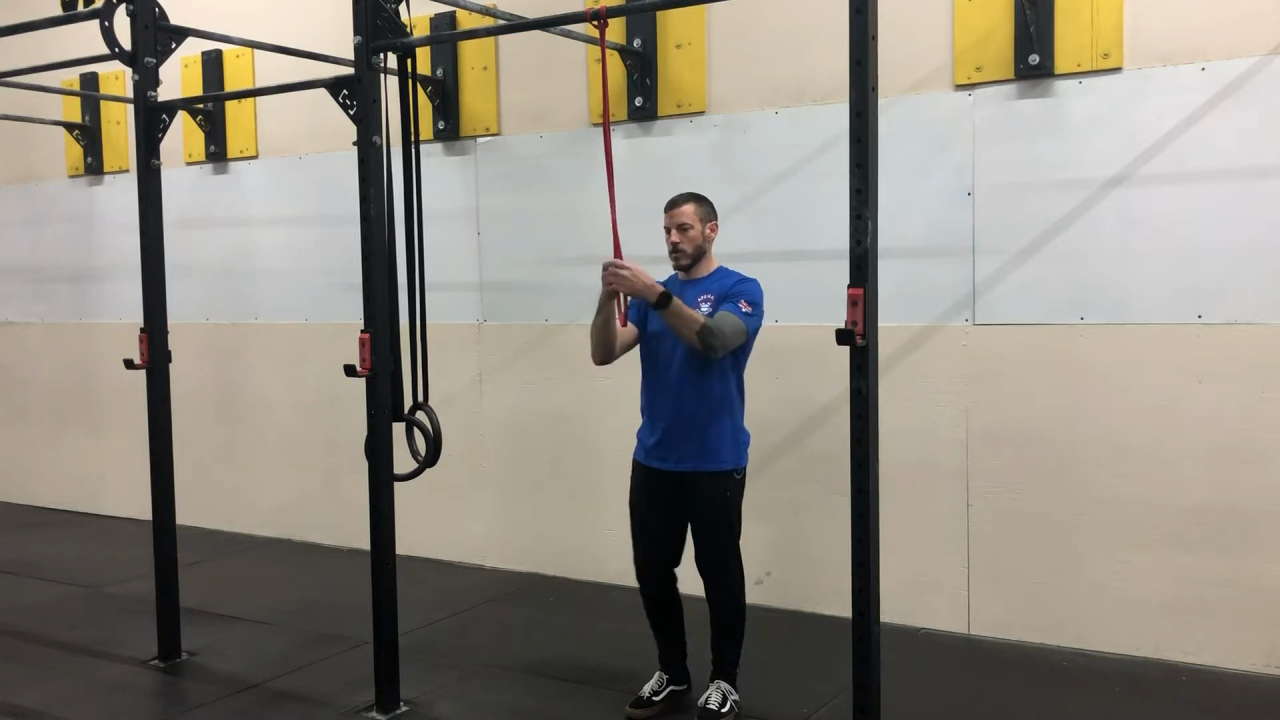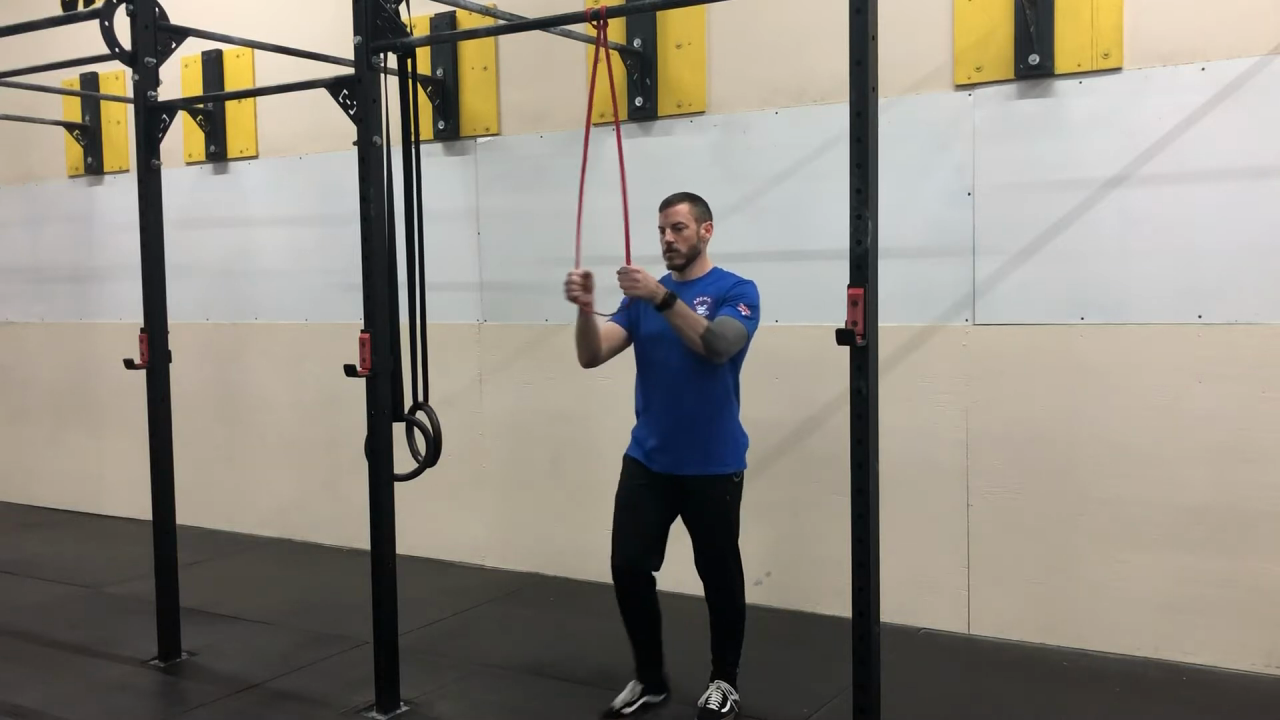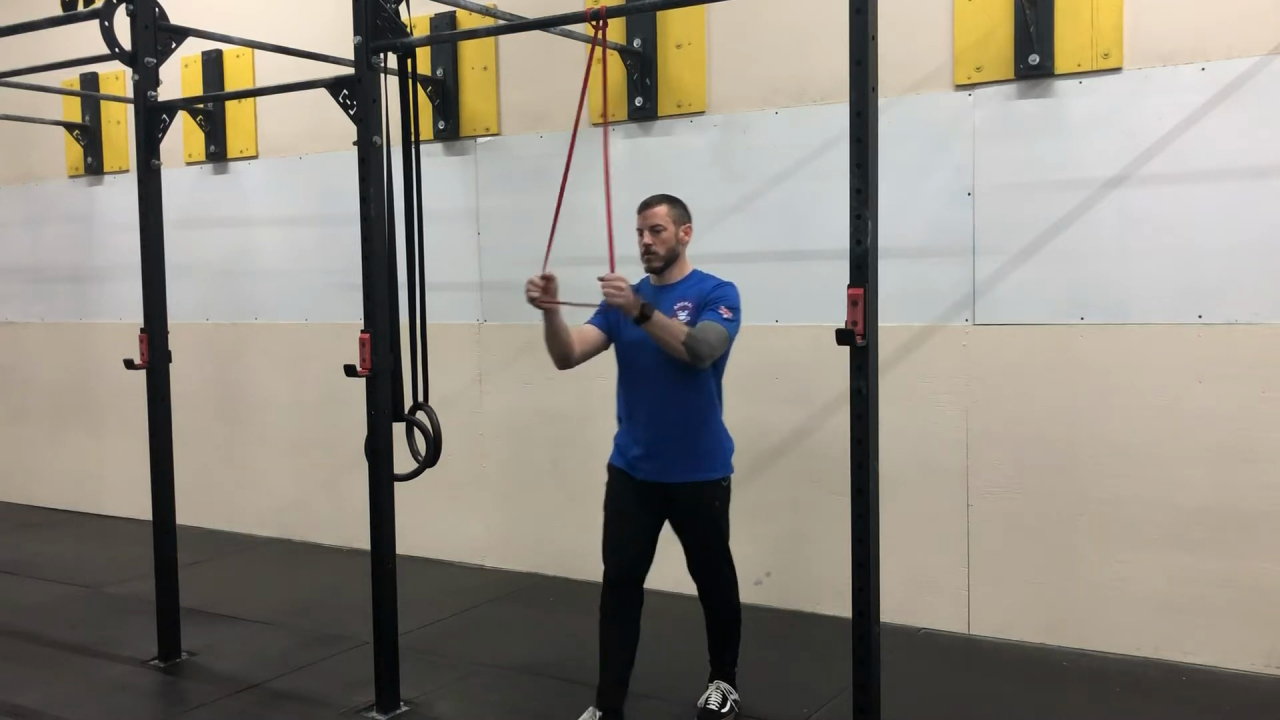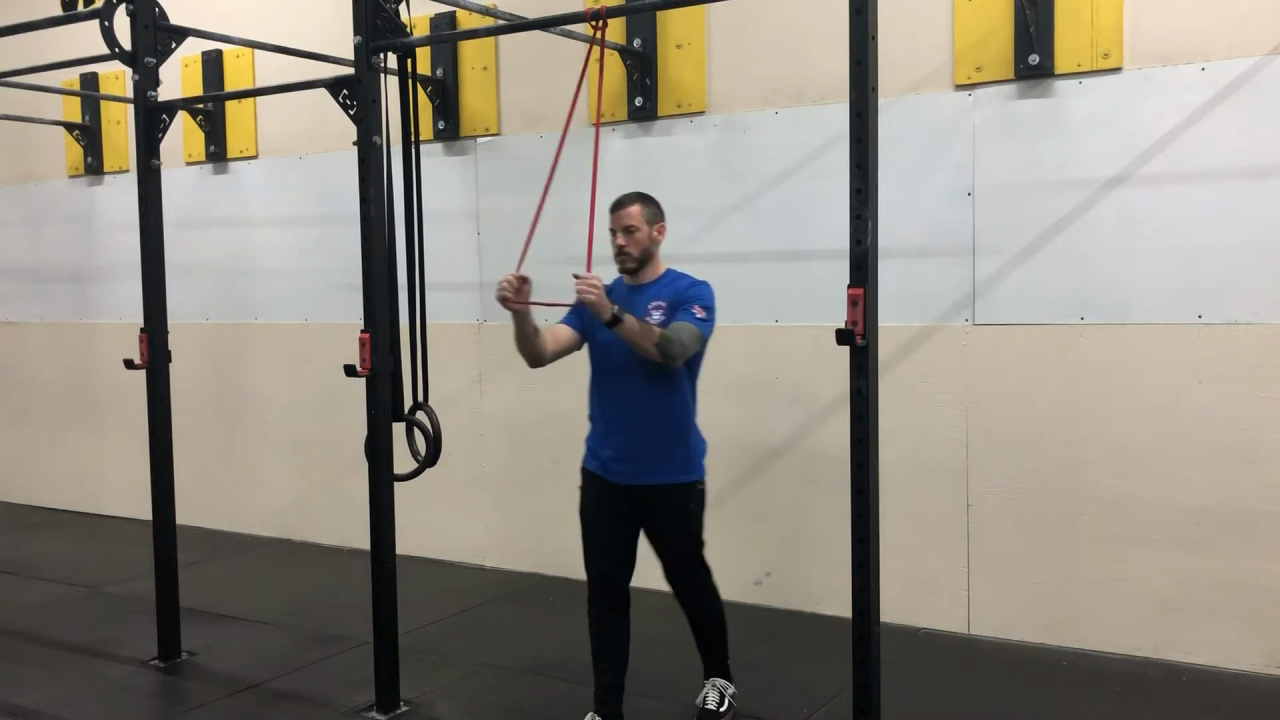
dt=0.2s
person 1, frame 1
left shoulder: (740, 290)
right shoulder: (651, 296)
left elbow: (714, 340)
right elbow: (603, 355)
left wrist: (656, 294)
right wrist: (609, 298)
left hip: (714, 463)
right hip: (653, 459)
left knee: (719, 576)
right knee: (652, 572)
right ankle: (672, 673)
person 1, frame 2
left shoulder: (736, 291)
right shoulder: (641, 299)
left elbow: (717, 346)
right elbow: (592, 356)
left wrist: (663, 298)
right wrist: (585, 306)
left hip: (713, 464)
right hip: (647, 460)
left knee: (719, 577)
right knee: (628, 568)
person 1, frame 3
left shoulder: (716, 294)
right shoulder: (620, 302)
left elbow: (700, 351)
right elbow: (568, 356)
left wrist: (640, 310)
right wrist: (551, 311)
left hip: (699, 471)
right hip: (631, 469)
left knee: (713, 581)
right knee: (619, 583)
person 1, frame 4
left shoulder: (691, 293)
right shoulder: (598, 298)
left elbow: (672, 351)
right elbow: (540, 354)
left wrist: (612, 313)
right wrist: (521, 314)
left hip: (672, 475)
right hip: (604, 473)
left knee: (690, 584)
right knee: (604, 592)
